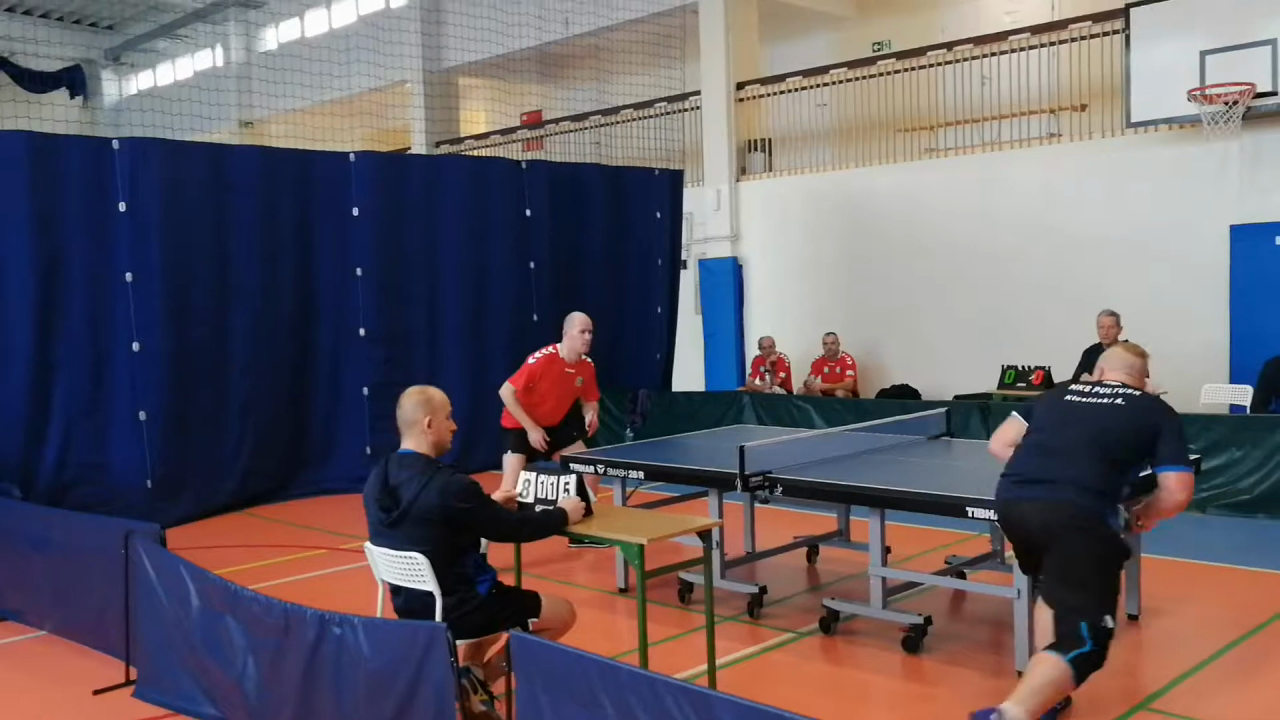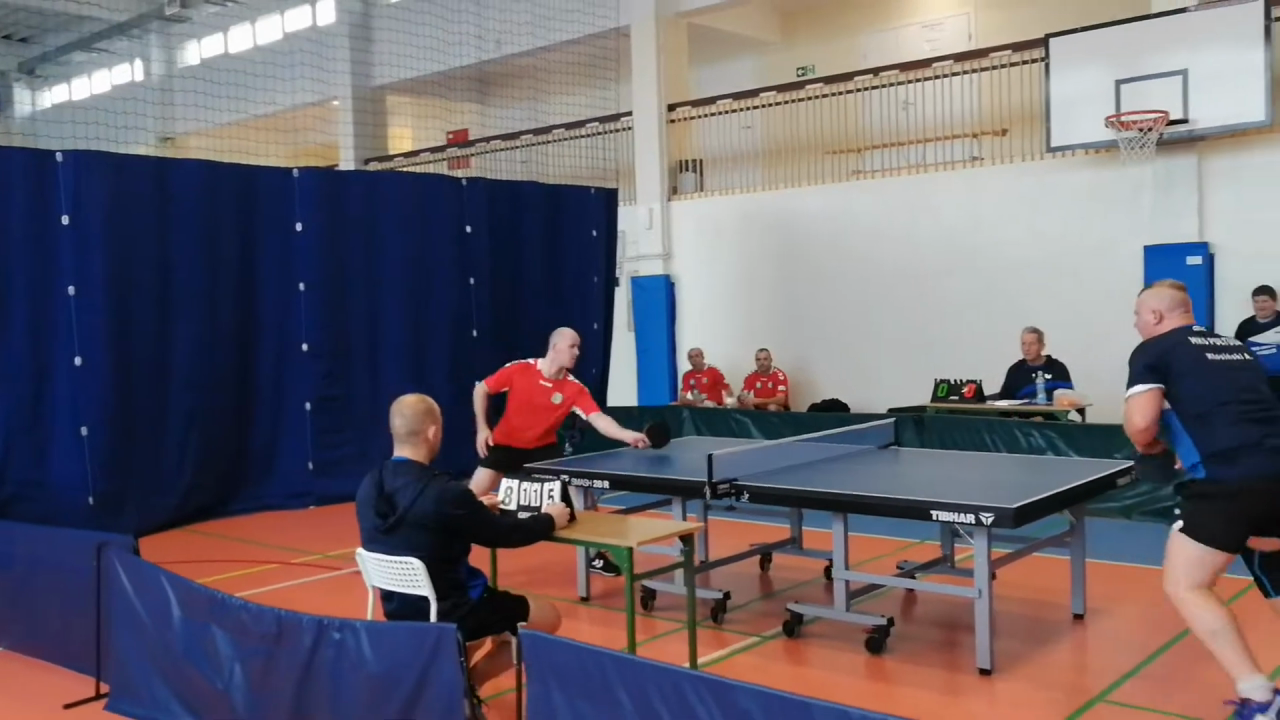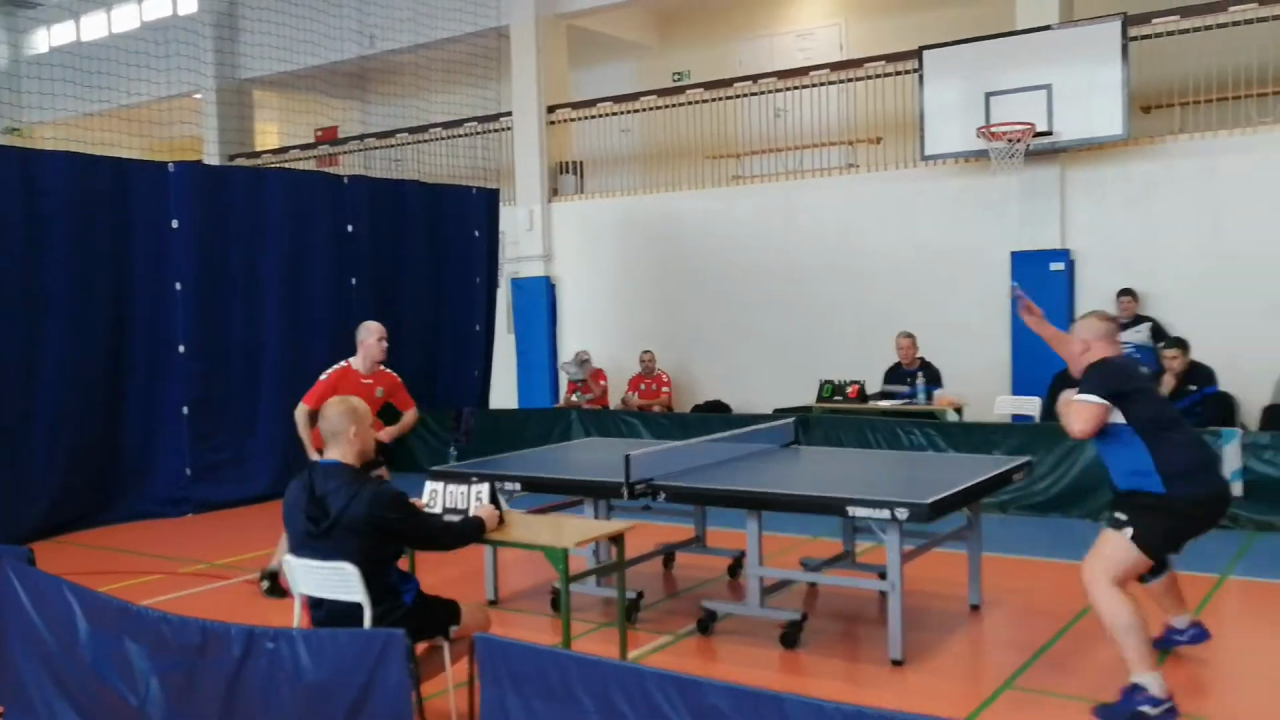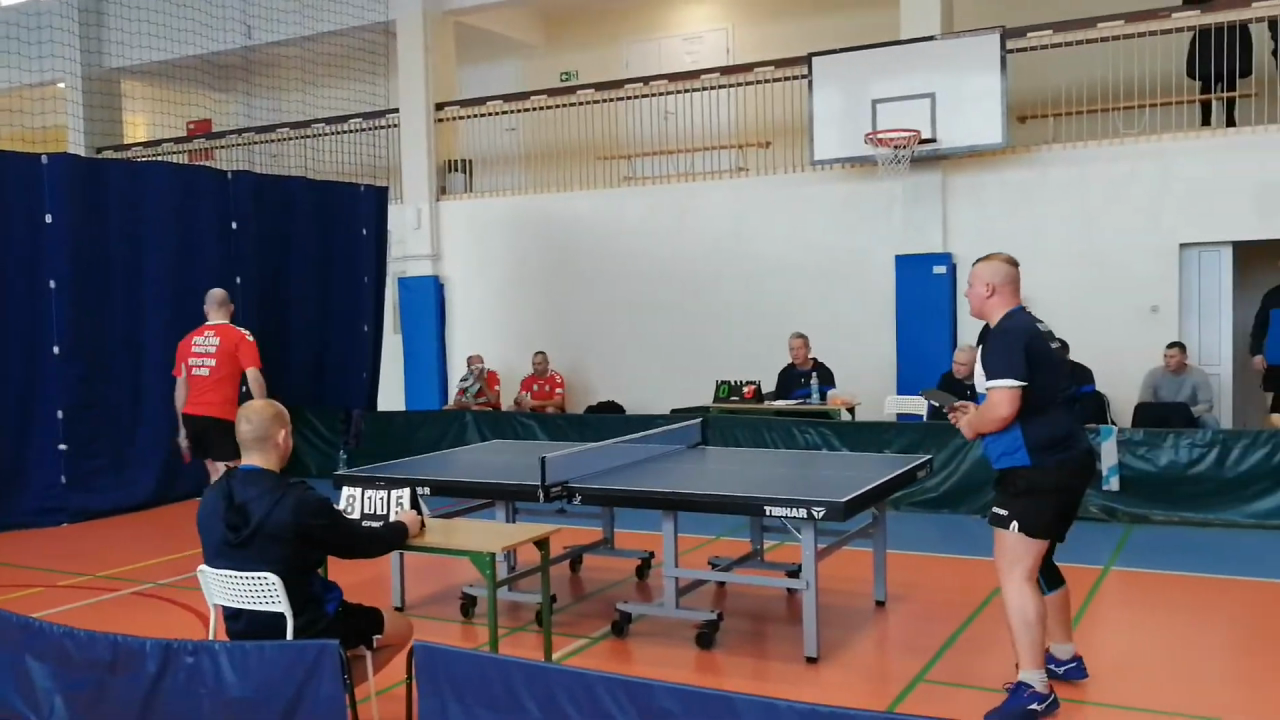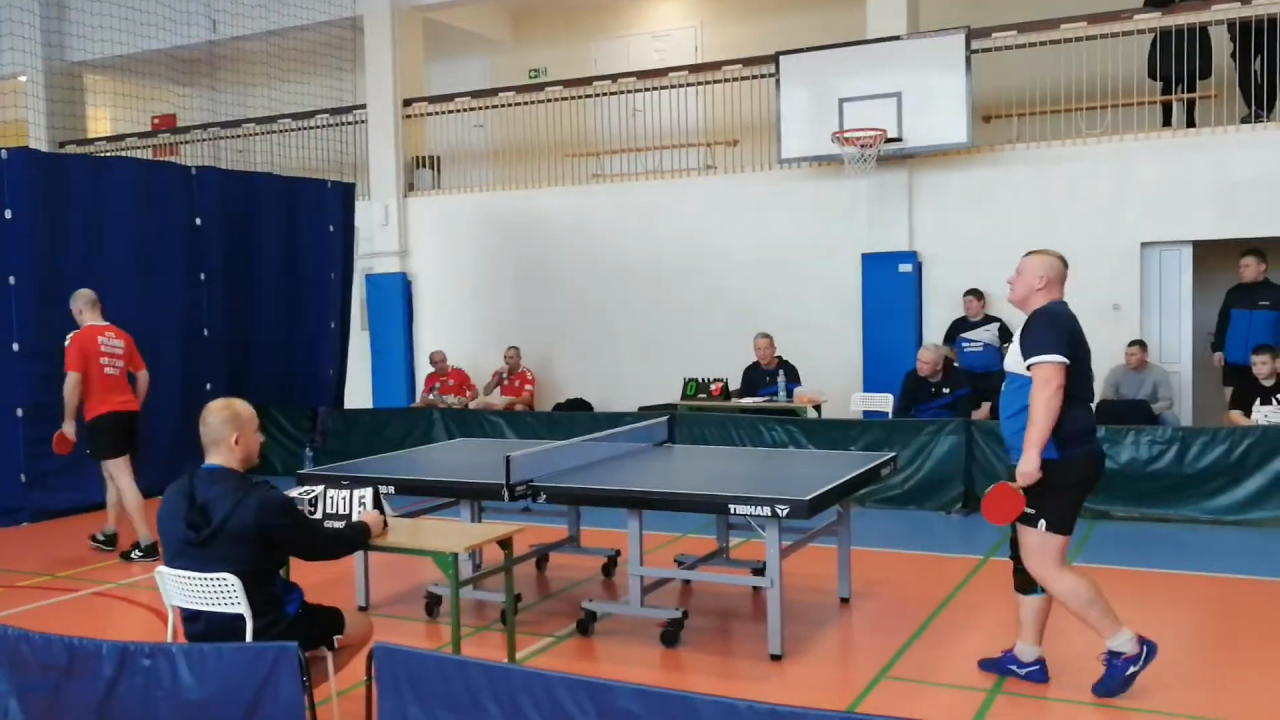
dt=0.7s
person 1, frame 1
left shoulder: (1055, 396)
right shoulder: (1157, 411)
left elbow: (999, 444)
right elbow: (1177, 492)
right wrist: (1144, 518)
left hip: (1014, 503)
right hip: (1077, 515)
left knee: (1055, 592)
right knee: (1082, 645)
person 1, frame 2
left shoulder: (1153, 350)
right shoulder: (1236, 348)
left elbow: (1141, 421)
left wrist: (1147, 445)
left hip: (1229, 481)
left knee: (1185, 586)
person 1, frame 3
left shoulder: (1104, 370)
right shoulder: (1119, 369)
left elbow: (1081, 426)
right elbow: (1078, 358)
left wrist: (1068, 407)
right wrist: (1041, 325)
left hip: (1178, 497)
right hip: (1196, 490)
left knee: (1099, 578)
right knee: (1135, 552)
right ankle: (1183, 625)
person 1, frame 4
left shoulder: (1005, 335)
right shoulder: (1030, 328)
left elbow: (1004, 409)
left wrist: (971, 425)
right wrist: (978, 410)
left hip: (1036, 471)
right hip: (1065, 462)
left knee: (1014, 573)
right knee: (1036, 563)
right ankle: (1064, 657)
person 1, frame 5
left shoulder: (1045, 321)
right shoulder: (1052, 321)
left elbow: (1049, 385)
left wrist: (1030, 454)
left hip: (1056, 464)
right hip: (1054, 461)
left knee: (1042, 565)
right knee: (1028, 558)
left ankle: (1127, 648)
right ankle: (1026, 656)
person 2, frame 1
left shoulder: (379, 478)
right shoulder: (448, 485)
right elbow: (512, 528)
left wrist: (487, 505)
right wrist: (562, 515)
left hip: (410, 603)
right hip: (453, 608)
left knee: (499, 595)
right knee: (562, 612)
left ankle: (469, 670)
right ankle: (474, 681)
person 2, frame 2
left shoulder: (370, 486)
right shoulder: (443, 492)
right elbow: (504, 534)
left wrist: (474, 511)
right wrist: (549, 520)
left hip: (400, 607)
right hip: (445, 612)
left knee: (492, 601)
right knee: (548, 617)
person 2, frame 3
left shoulder: (297, 490)
right shoulder: (375, 496)
right elbow: (437, 537)
left wrist: (403, 512)
right wrist: (480, 523)
left hip: (326, 614)
right hip: (379, 617)
right knee: (478, 620)
person 2, frame 4
left shoulder: (212, 499)
right shoulder: (298, 502)
right elbow: (361, 544)
left wrist: (326, 519)
right wrist: (402, 528)
right hip: (300, 629)
right knee: (401, 628)
person 2, frame 5
left shoulder: (174, 496)
right shoulder: (261, 502)
right elbow: (323, 545)
right wrist: (364, 528)
right hip: (259, 631)
right knee: (360, 626)
person 3, frame 1
left shoulder: (587, 366)
right shoulder: (542, 359)
left elbow: (589, 402)
right elbow: (506, 392)
left wrist: (590, 417)
right wrist: (531, 428)
left hip: (555, 426)
right hip: (520, 426)
left knee: (590, 472)
right knee: (510, 489)
person 3, frame 2
left shoulder: (574, 388)
right shoulder: (518, 370)
left elbow: (598, 419)
right elbow: (481, 389)
left wrist: (628, 435)
right wrist: (482, 428)
left hip: (543, 448)
right hip: (504, 444)
left ankle: (595, 555)
person 3, frame 3
left shoulder: (390, 379)
right shoulder: (336, 375)
left elbow: (411, 411)
right elbow: (301, 411)
left wrist: (393, 430)
right wrist: (313, 453)
right ankle: (271, 572)
person 3, frame 4
left shoulder: (188, 341)
right shoulder: (241, 337)
left elbow: (180, 387)
right elbow: (253, 377)
left wrist: (182, 428)
left hip: (192, 418)
right hip: (220, 419)
left knee: (218, 478)
person 3, frame 5
left shoulder: (77, 338)
right shoulder: (123, 337)
left elbow: (73, 382)
right elbow: (143, 375)
left wrist: (69, 420)
left hip: (102, 416)
right hip: (128, 413)
left knee: (123, 479)
right knee: (112, 475)
left ankle: (147, 544)
right ankle: (109, 534)
